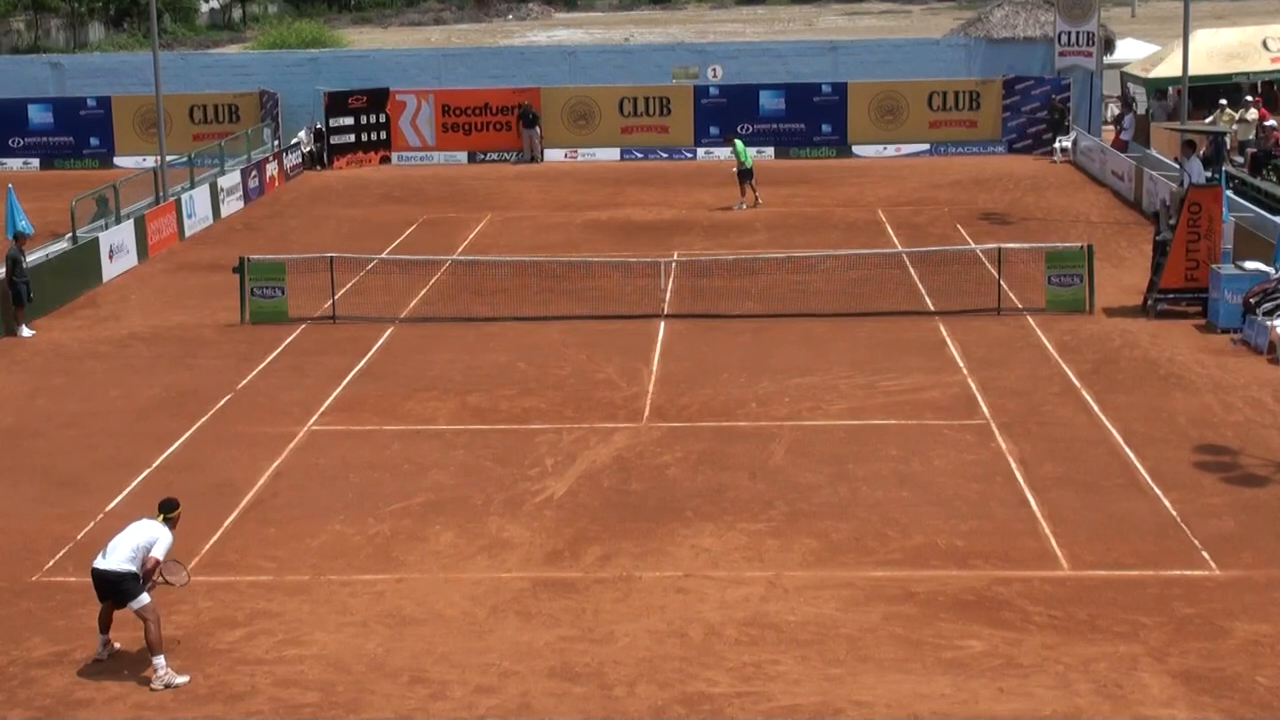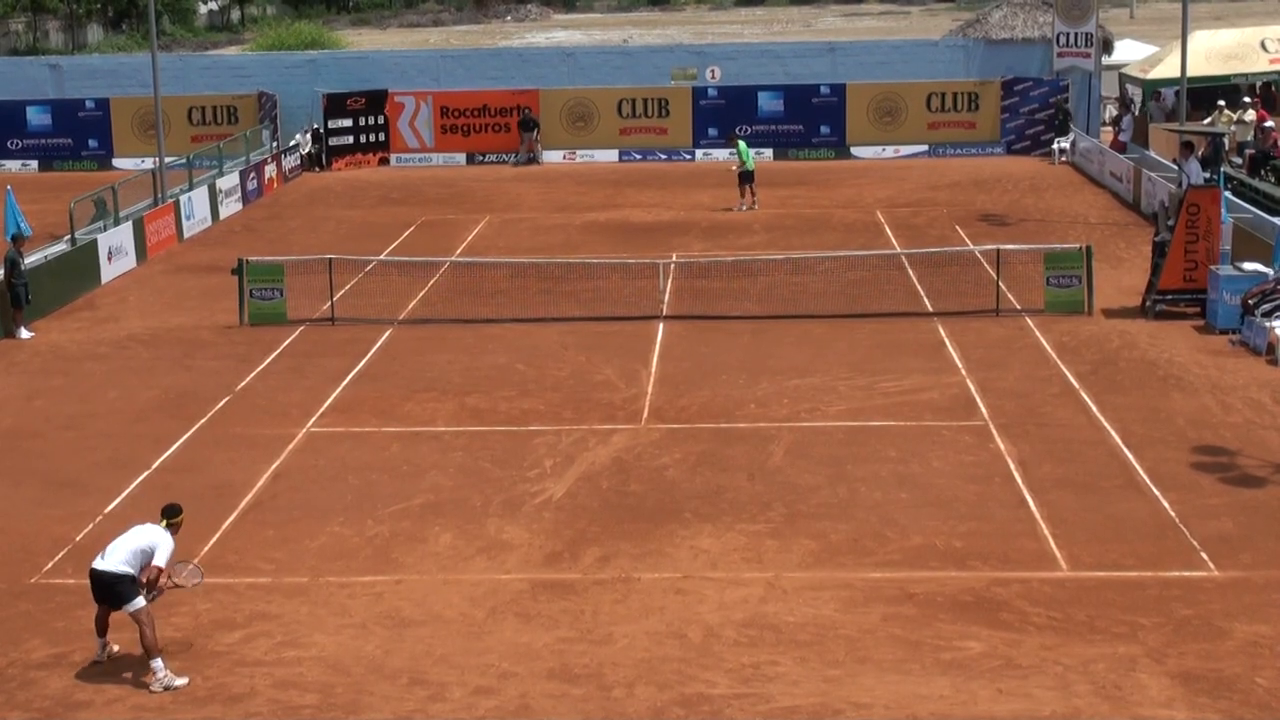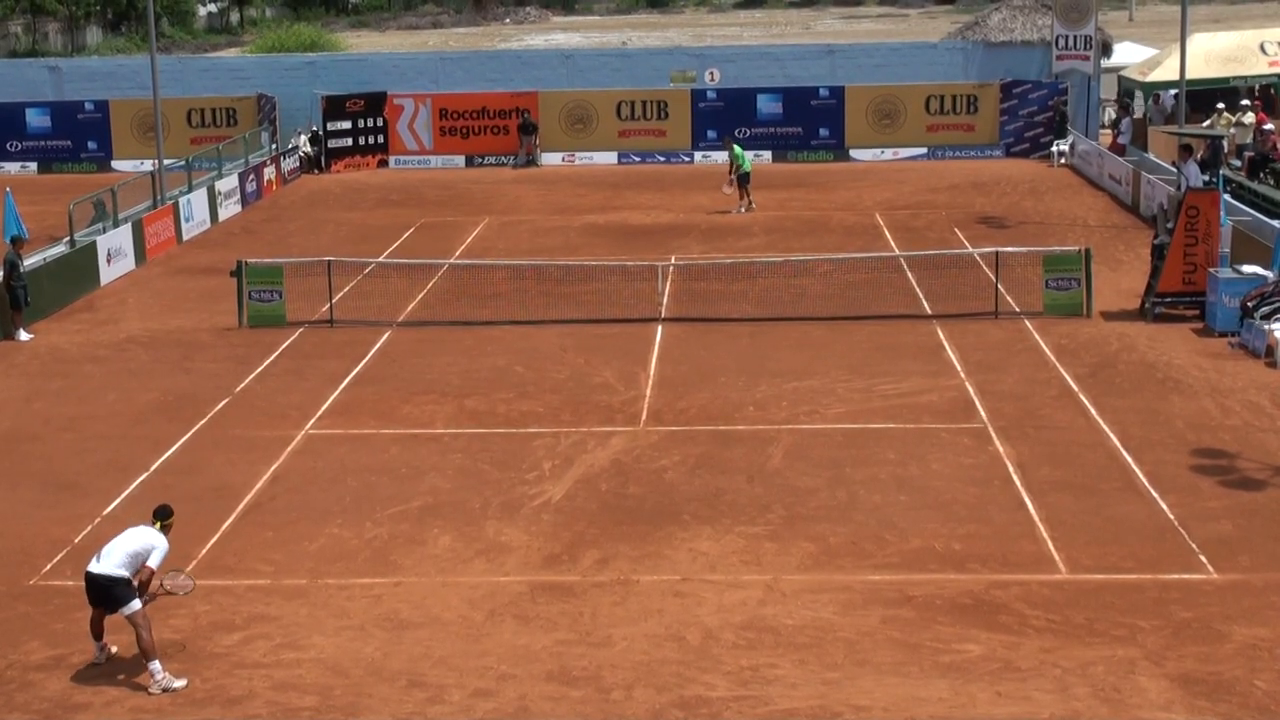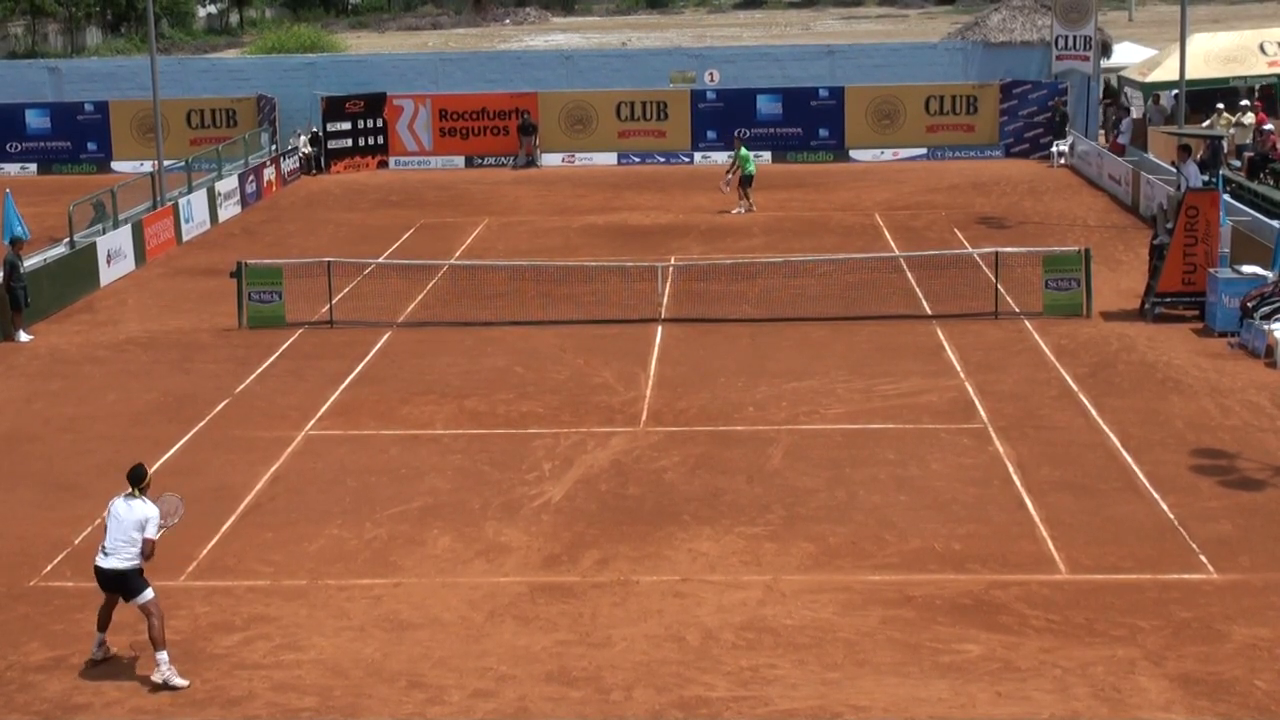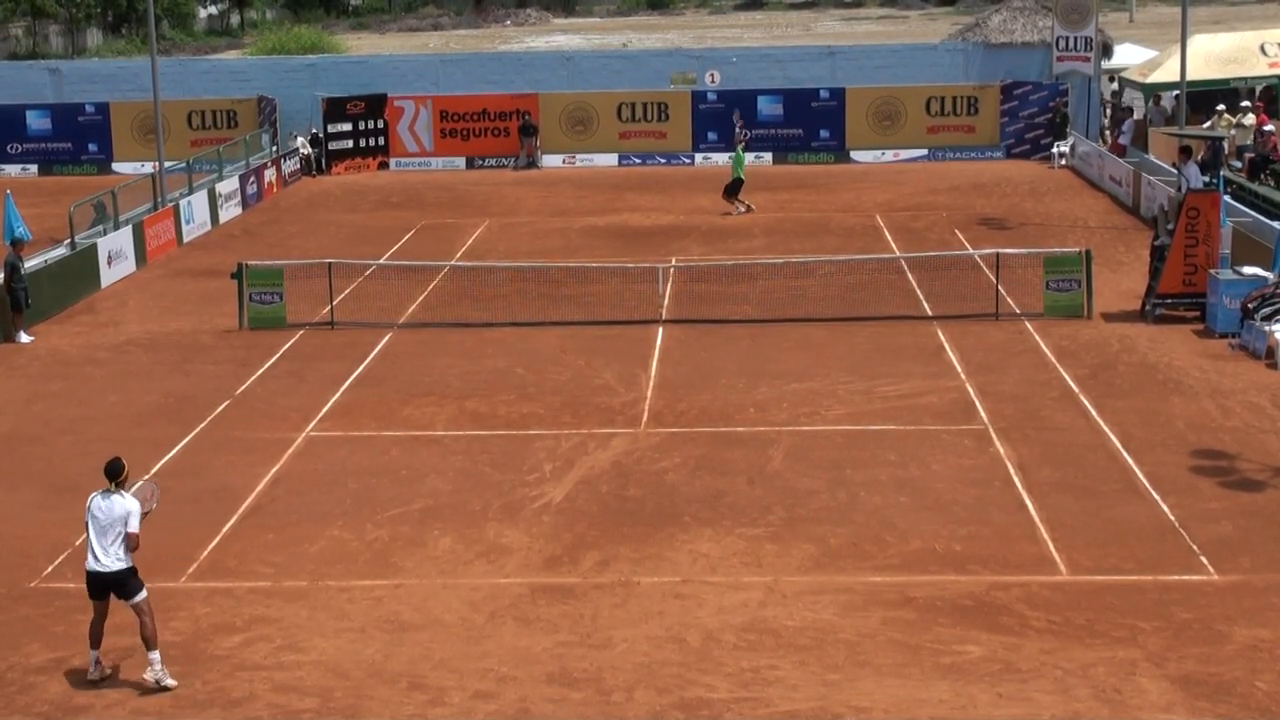
dt=1s
person 1, frame 1
left shoulder: (140, 523)
right shoulder: (166, 535)
right elbow: (150, 566)
left wrist: (142, 579)
right wrist: (146, 584)
left hip: (98, 568)
right hip: (119, 573)
left knee: (108, 604)
right knee: (151, 617)
left ankle: (104, 647)
right ankle: (161, 674)
person 1, frame 2
left shoulder: (142, 528)
right shoulder: (167, 540)
right elbow: (153, 575)
left wrist: (145, 587)
right wrist: (151, 594)
left hip: (96, 569)
right hip: (116, 575)
left knee: (104, 608)
right knee: (146, 622)
left ankle: (102, 651)
right ankle: (160, 677)
person 1, frame 3
left shoulder: (135, 530)
right shoulder: (161, 542)
right elbow: (145, 578)
left wrist: (135, 591)
right wrist: (143, 597)
left hip: (92, 572)
right hip: (112, 578)
left knee: (98, 612)
right knee: (142, 624)
left ankle: (100, 652)
right ankle: (159, 679)
person 1, frame 4
left shoulder: (115, 502)
right shoulder: (151, 510)
right elbow: (148, 551)
right wrist: (144, 556)
left hip: (102, 566)
right hip: (126, 569)
left knee: (110, 602)
right knee: (154, 613)
left ankle: (99, 649)
right ankle: (163, 670)
person 1, frame 5
left shoulder: (93, 500)
right shoulder: (131, 504)
left elbow: (91, 533)
right elbow: (133, 544)
right wrist: (135, 542)
left hip: (94, 570)
right hip: (120, 570)
left knee: (99, 617)
right knee: (145, 615)
left ankle: (95, 668)
right ankle: (155, 670)
